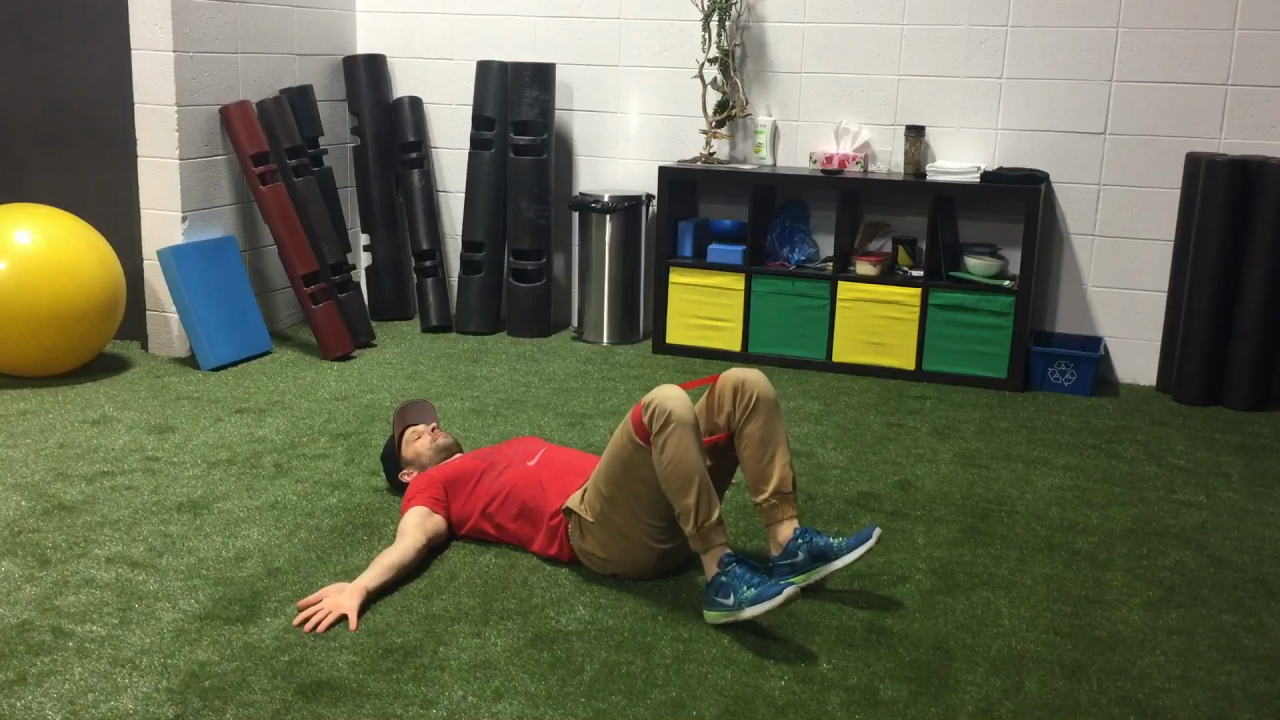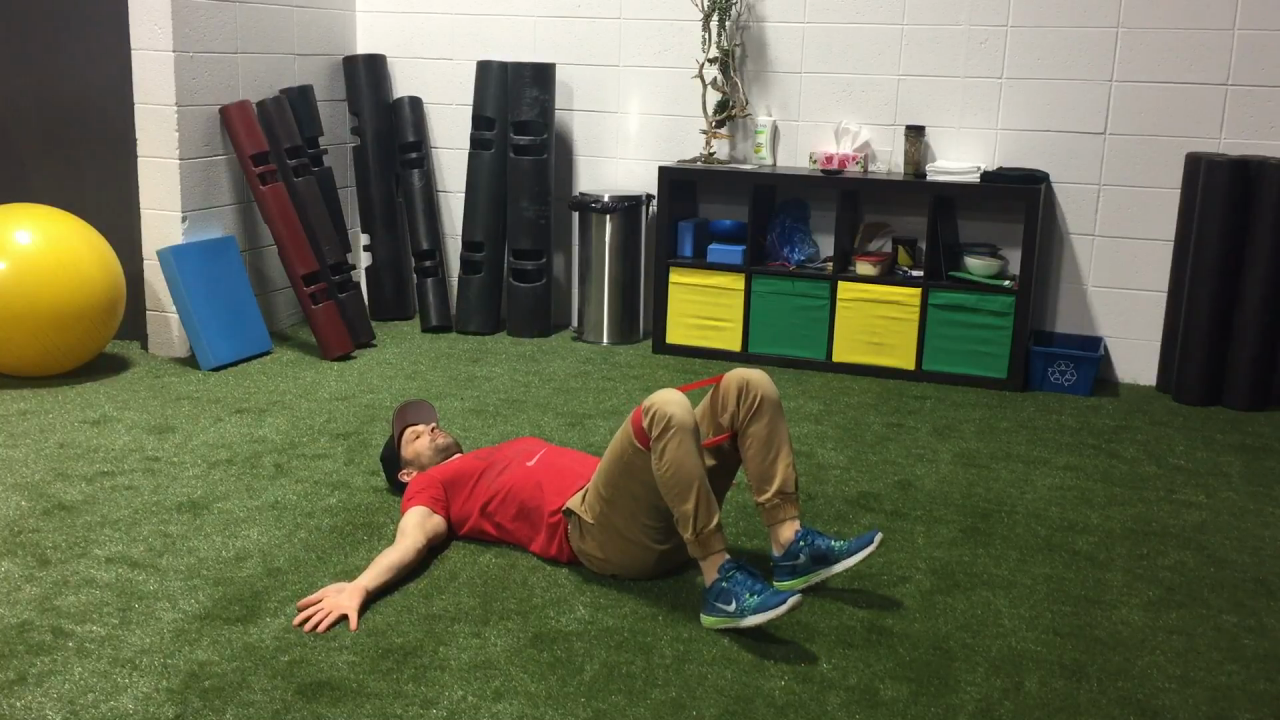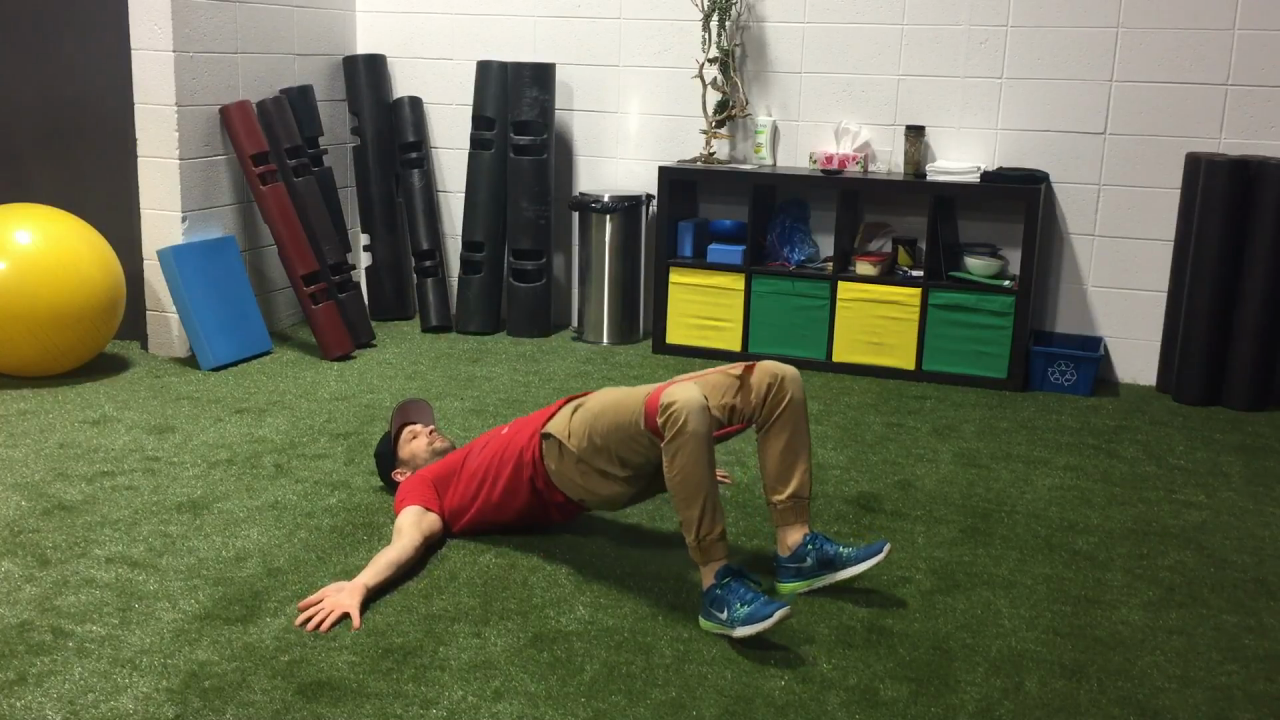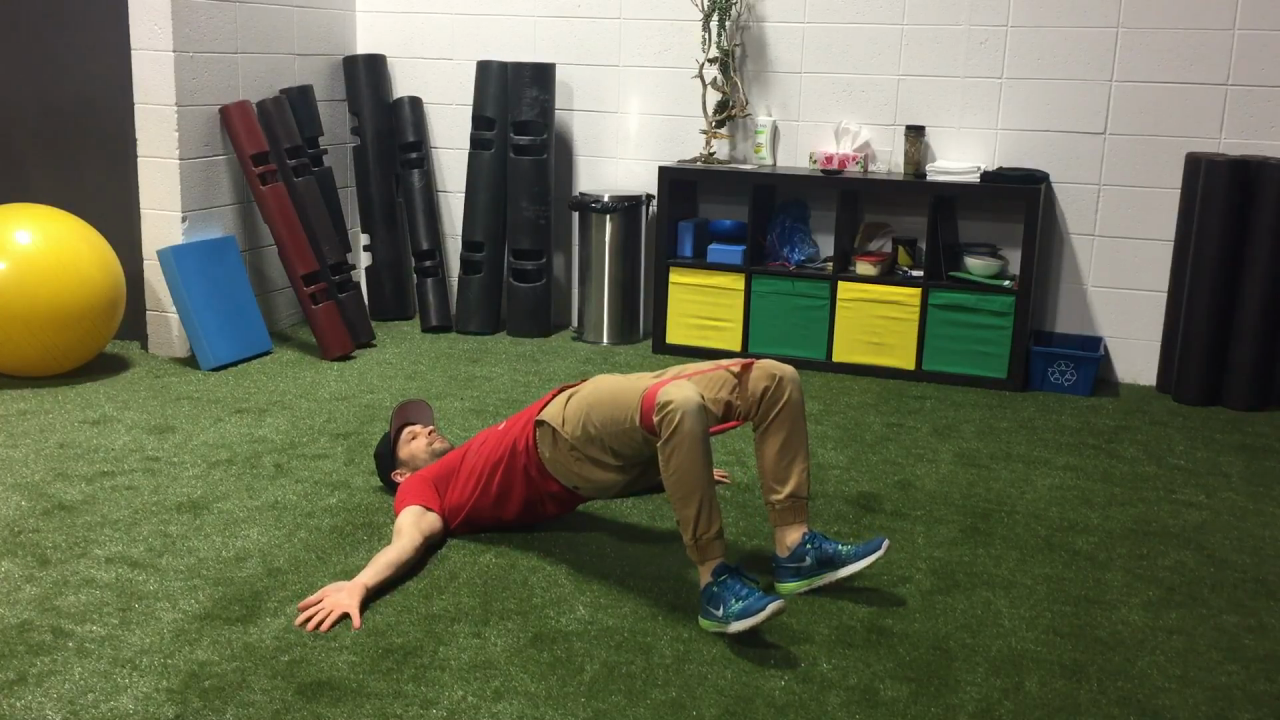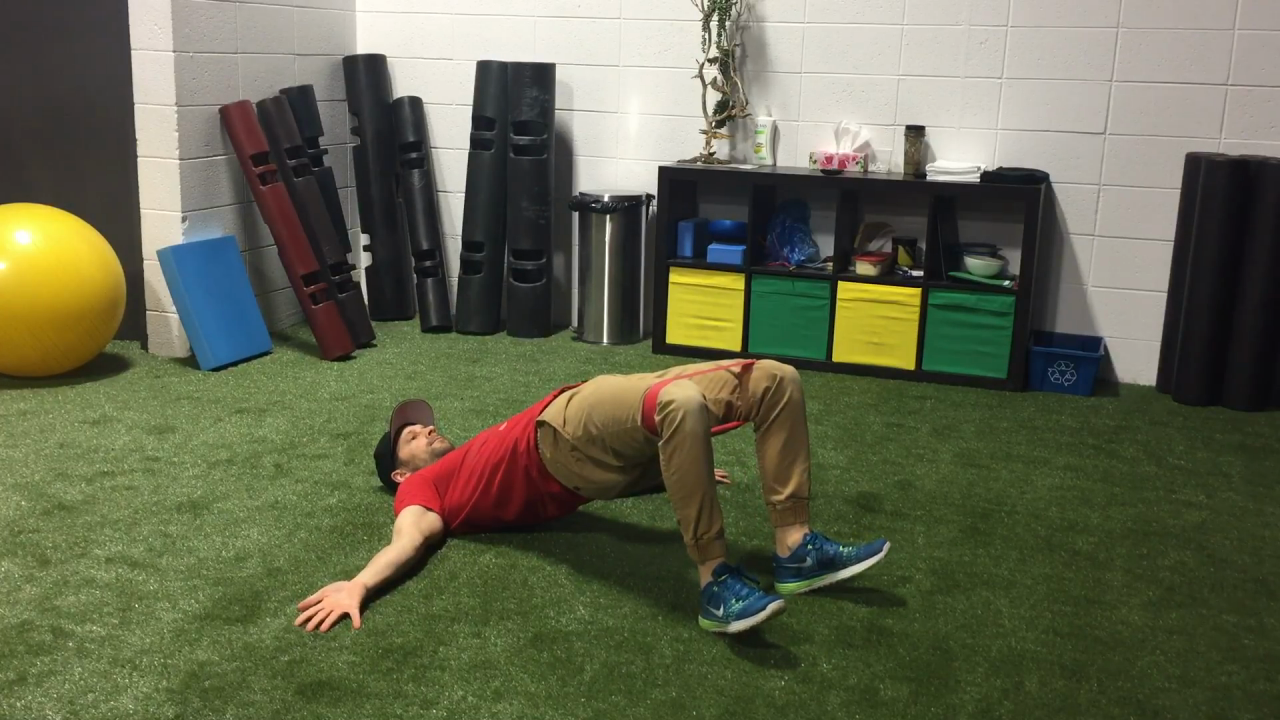
dt=1s
person 1, frame 1
left shoulder: (507, 451)
right shoulder: (433, 486)
right elbow: (412, 542)
right wrist: (357, 587)
left hip: (666, 515)
right hip: (601, 530)
left knee: (744, 385)
right knee: (667, 401)
left ankle: (787, 546)
right ankle: (722, 576)
person 1, frame 2
left shoulder: (510, 451)
right shoulder: (432, 487)
right elbow: (412, 543)
right wrist: (357, 588)
left hip: (665, 513)
right hip: (601, 531)
left knee: (747, 385)
right knee: (667, 406)
left ankle: (789, 547)
right ankle: (720, 582)
person 1, frame 3
left shoulder: (484, 459)
right shoulder: (422, 488)
right elbow: (408, 541)
left wrist: (688, 467)
right wrist: (355, 586)
left hip: (611, 444)
right hip: (566, 444)
left knee: (777, 381)
right knee: (684, 403)
left ankle: (795, 550)
right ankle: (719, 586)
person 1, frame 4
left shoulder: (479, 458)
right shoulder: (421, 487)
right elbow: (410, 538)
left wrist: (680, 468)
right wrist: (356, 585)
left hip: (605, 435)
left knee: (774, 380)
right knee: (681, 403)
left ankle: (794, 549)
right ankle: (716, 583)
person 1, frame 5
left shoulder: (477, 459)
right shoulder: (422, 488)
right elbow: (409, 539)
left wrist: (681, 466)
right wrist: (356, 585)
left hip: (605, 428)
left knee: (775, 380)
right knee: (683, 402)
left ankle: (794, 549)
right ankle: (715, 582)
